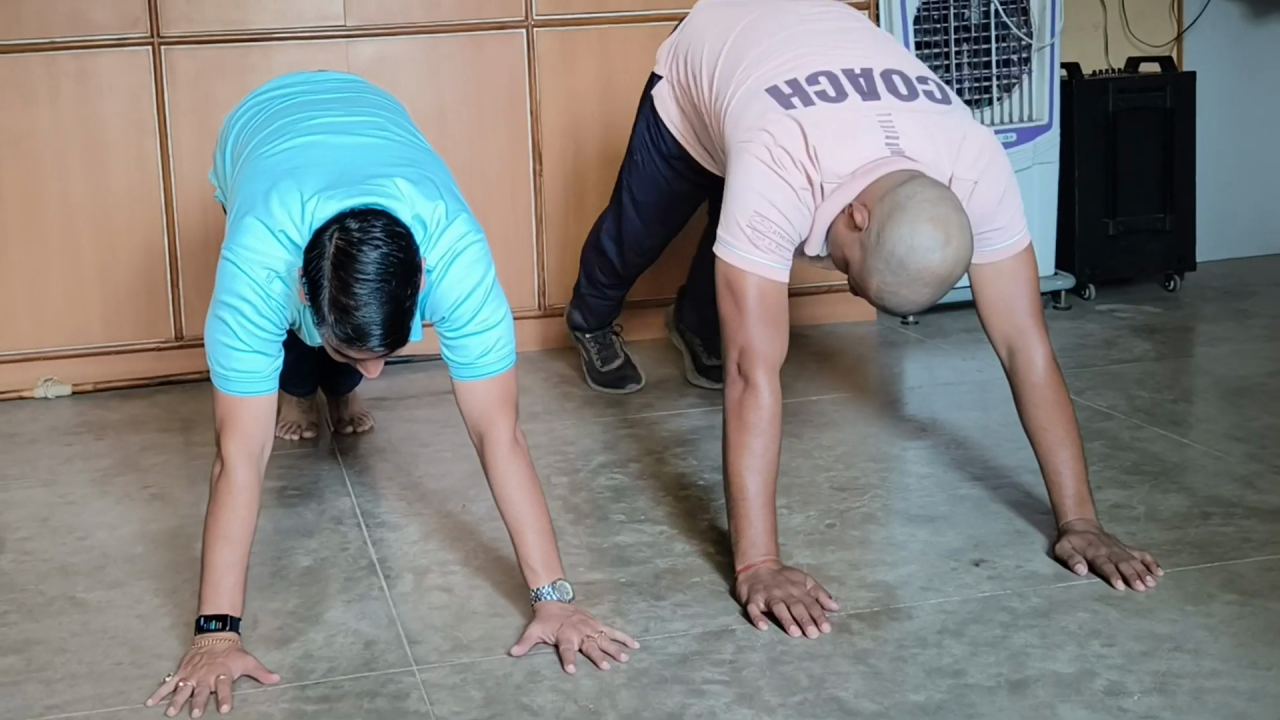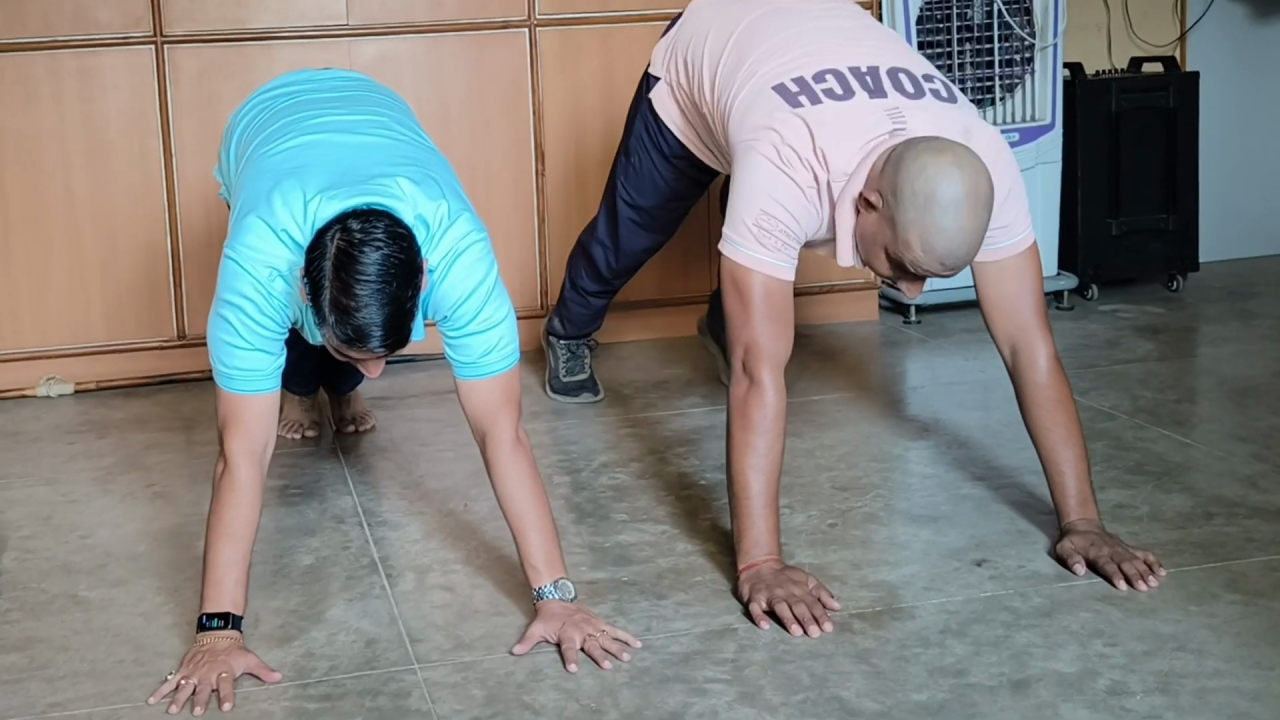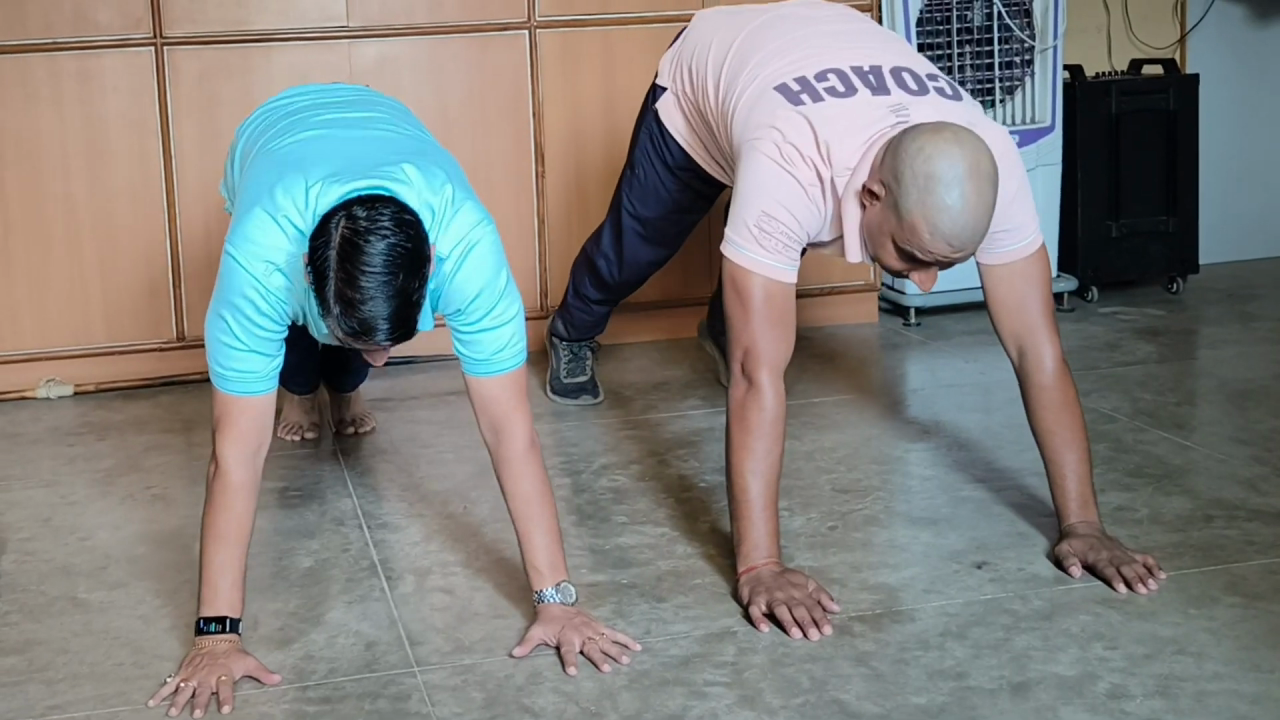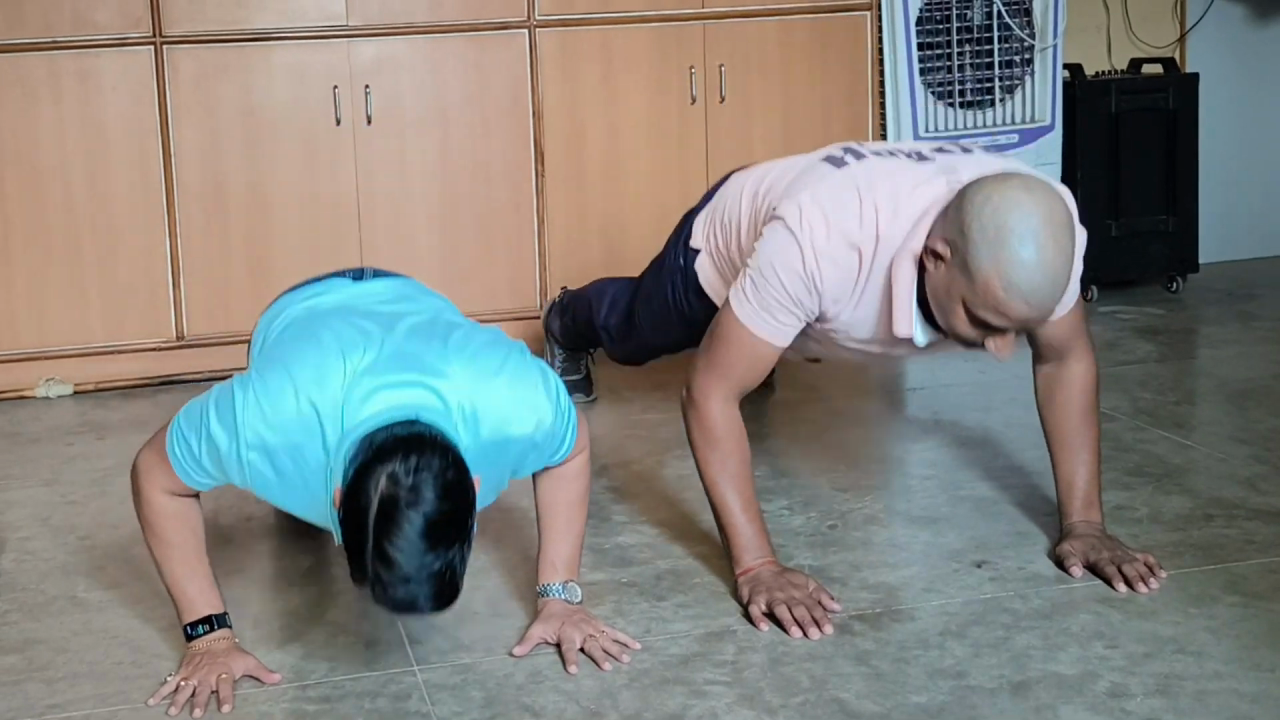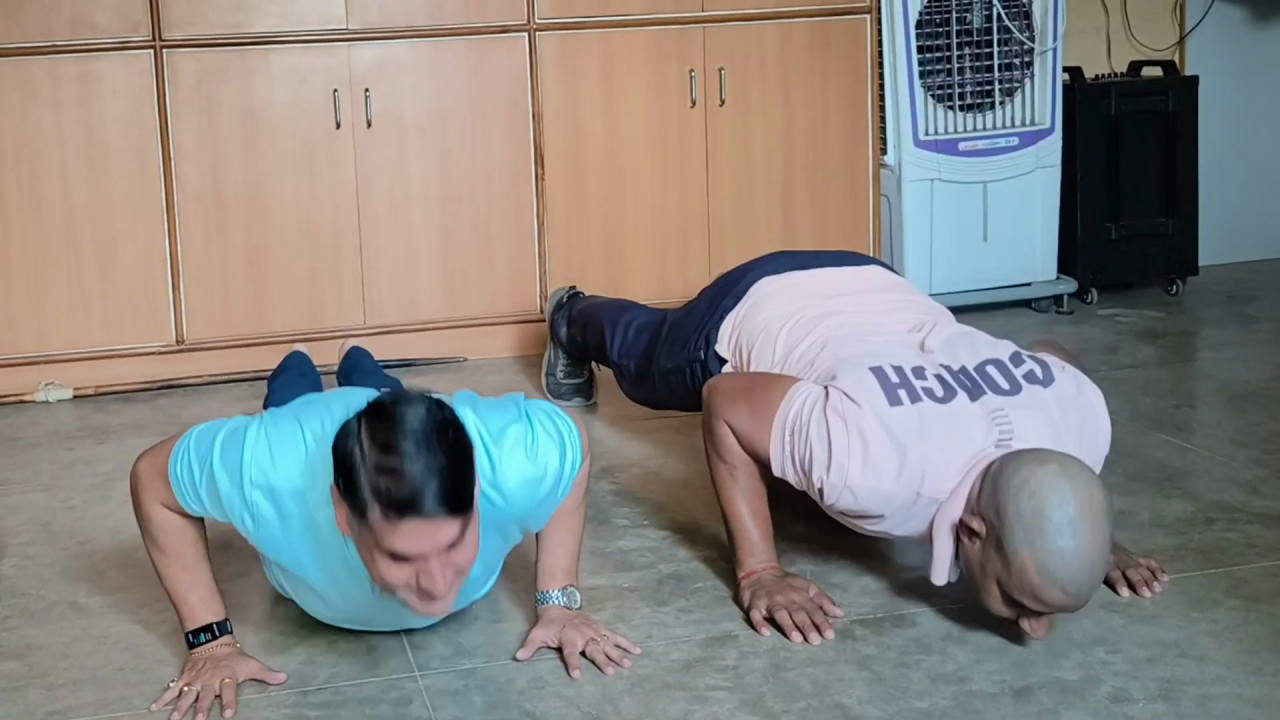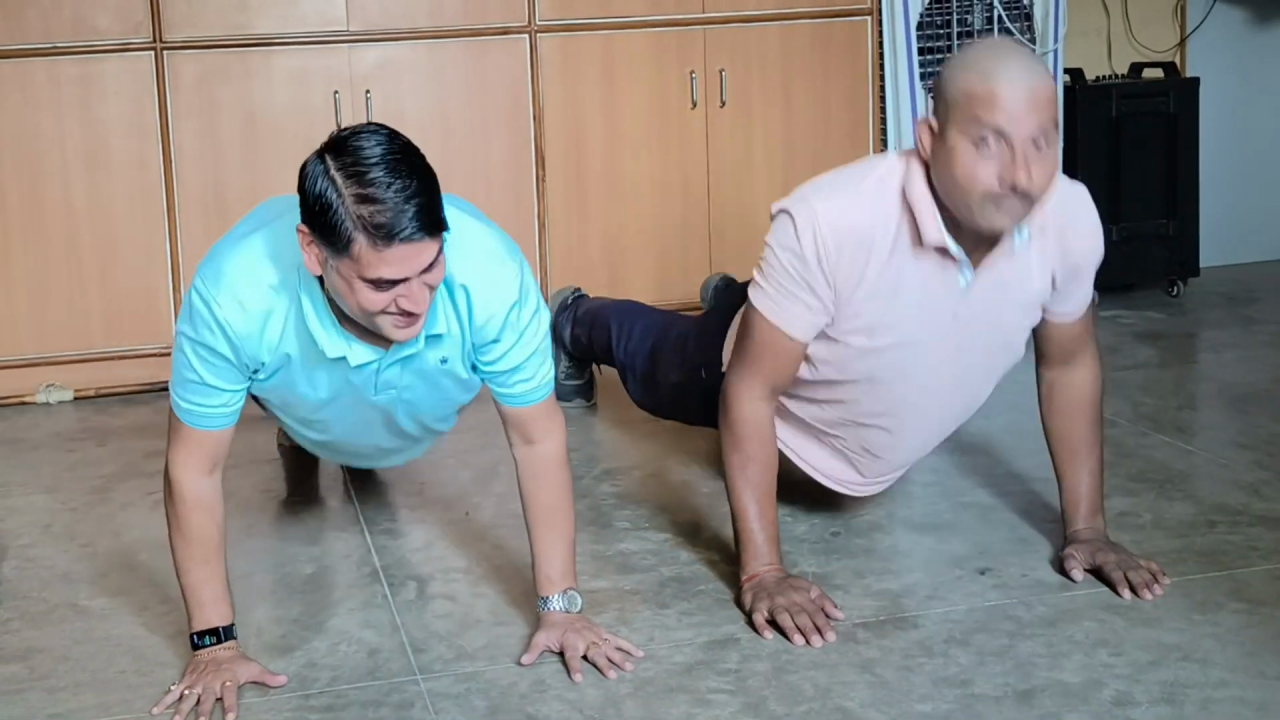
dt=0.4s
person 1, frame 1
left shoulder: (976, 168)
right shoulder: (780, 173)
left elbow: (1025, 345)
right elbow: (755, 373)
left wrist: (1079, 520)
right wrist: (756, 564)
right hip: (705, 54)
left knee: (736, 244)
right knee: (636, 232)
left ankle: (698, 326)
right ankle: (594, 326)
person 1, frame 2
left shoulder: (983, 164)
right shoulder: (788, 170)
left elbow: (1028, 345)
right elbow: (760, 372)
left wrist: (1081, 520)
right wrist: (759, 562)
left knee: (756, 260)
right knee: (628, 234)
left ankle: (722, 325)
right ankle: (569, 334)
person 1, frame 3
left shoulder: (991, 166)
right shoulder: (791, 169)
left elbow: (1036, 347)
right elbow: (759, 374)
left wrist: (1081, 523)
right wrist: (758, 565)
left knee: (771, 266)
right knee: (632, 249)
left ankle: (722, 329)
right ankle: (571, 335)
person 1, frame 4
left shoulder: (1050, 225)
right shoulder: (824, 239)
left elbow: (1071, 357)
right elbow: (710, 396)
left wrist: (1082, 517)
right wrist: (752, 562)
right hip: (733, 233)
right knee: (632, 327)
left ankle: (759, 339)
right ankle: (568, 320)
person 1, frame 5
left shoulder: (1085, 421)
right shoulder: (873, 468)
right elbow: (720, 405)
left wrist: (1092, 548)
right wrist: (759, 571)
right hip: (758, 310)
right knee: (643, 359)
right ankle: (573, 319)
person 1, frame 6
left shoulder: (1070, 218)
right shoulder: (828, 224)
left elbow: (1070, 362)
right elbow: (752, 391)
left wrist: (1086, 529)
right wrist: (762, 572)
right hip: (769, 394)
right knee: (662, 371)
right ankle: (579, 325)
person 2, frame 1
left shoulder: (457, 255)
right shoulder: (258, 265)
left elbow: (497, 431)
right elbow: (241, 456)
left wrist: (553, 595)
right wrist: (217, 630)
left knee: (345, 368)
right knee: (296, 363)
left ankle: (338, 393)
right ankle: (295, 390)
person 2, frame 2
left shoulder: (458, 253)
right shoulder: (260, 261)
left elbow: (500, 432)
right elbow: (244, 454)
left wrist: (556, 595)
right wrist: (218, 630)
left knee: (350, 356)
right knee: (298, 352)
left ankle: (339, 392)
right ankle: (297, 389)
person 2, frame 3
left shoulder: (463, 241)
right shoulder: (265, 252)
left elbow: (507, 428)
right elbow: (239, 450)
left wrist: (555, 596)
right wrist: (216, 631)
left knee: (349, 365)
right knee: (299, 355)
left ankle: (343, 389)
right ankle: (297, 388)
person 2, frame 4
left shoulder: (517, 410)
right shoulder: (268, 427)
left elbow: (570, 450)
right elbow: (153, 478)
left wrist: (560, 592)
right wrist: (207, 627)
right hip: (305, 313)
person 2, frame 5
left shoulder: (520, 455)
right shoulder: (268, 473)
left elbow: (574, 449)
right elbow: (150, 479)
left wrist: (557, 599)
right wrist: (210, 634)
left ankle: (357, 374)
right ankle: (293, 384)
person 2, frame 6
left shoulder: (491, 269)
right shoulder: (233, 291)
left elbow: (538, 440)
right elbow: (194, 470)
left wrist: (560, 605)
right wrist: (214, 642)
right hip: (300, 380)
right ankle: (301, 442)
